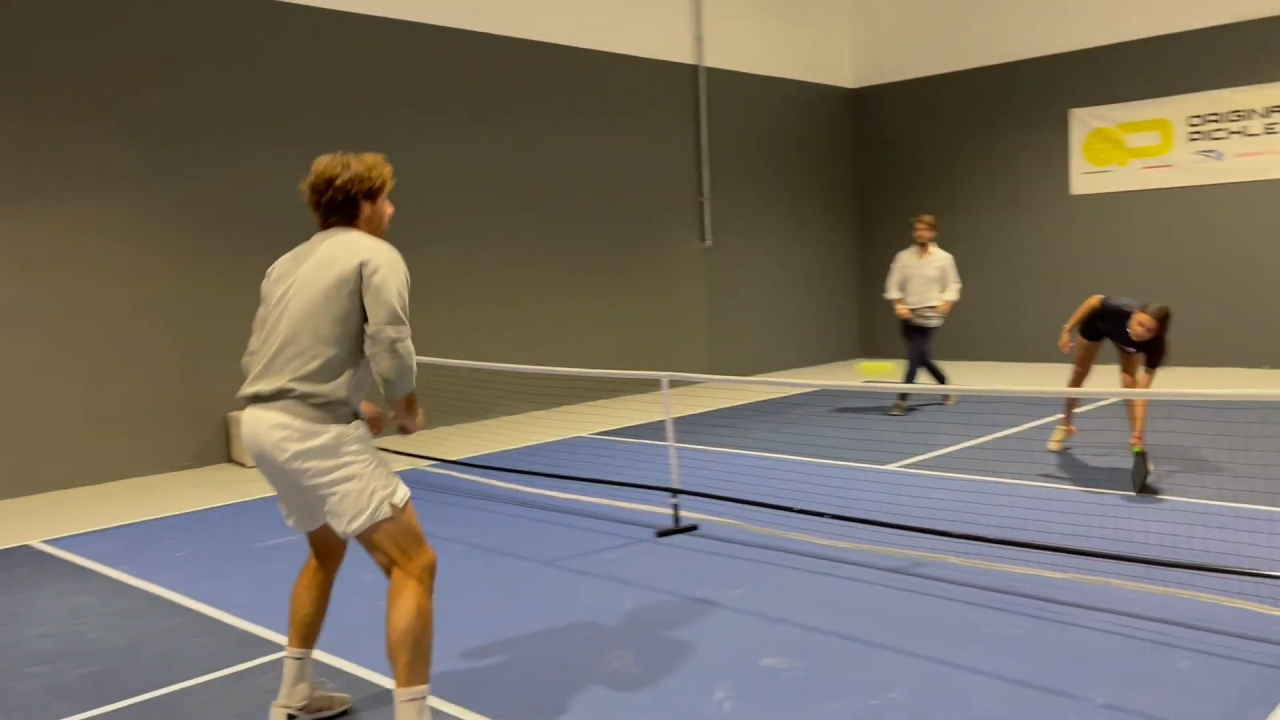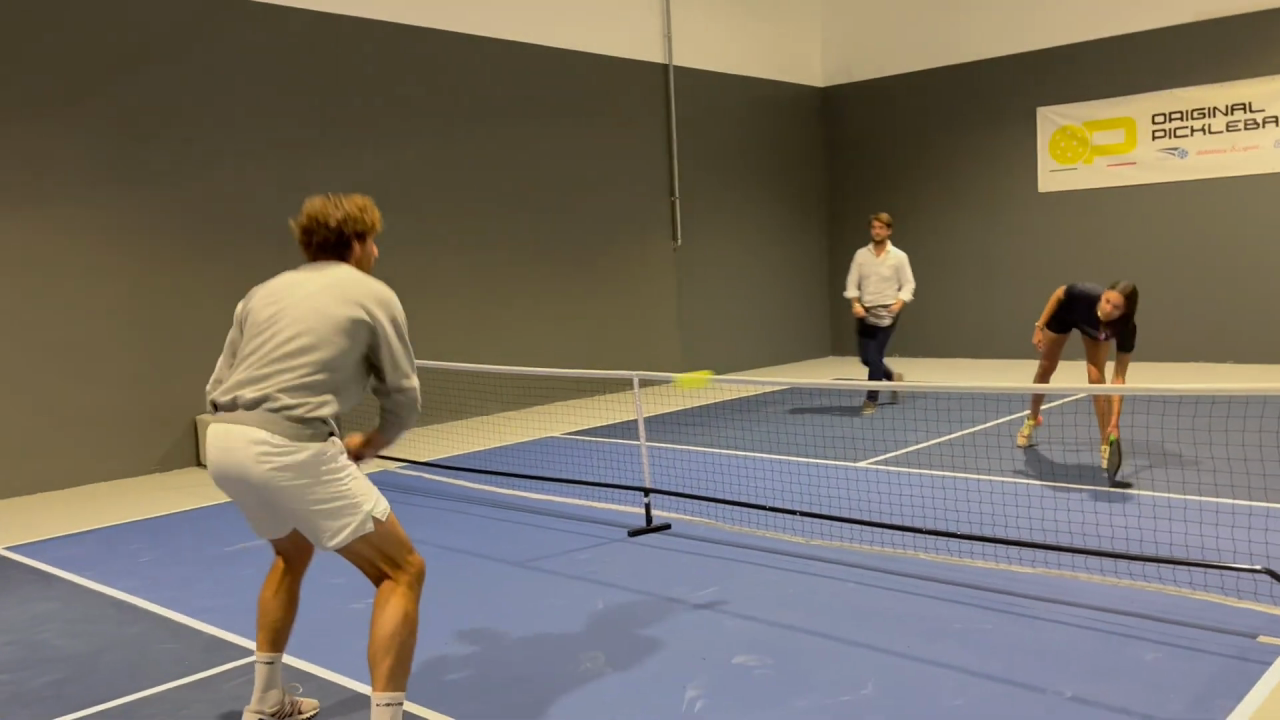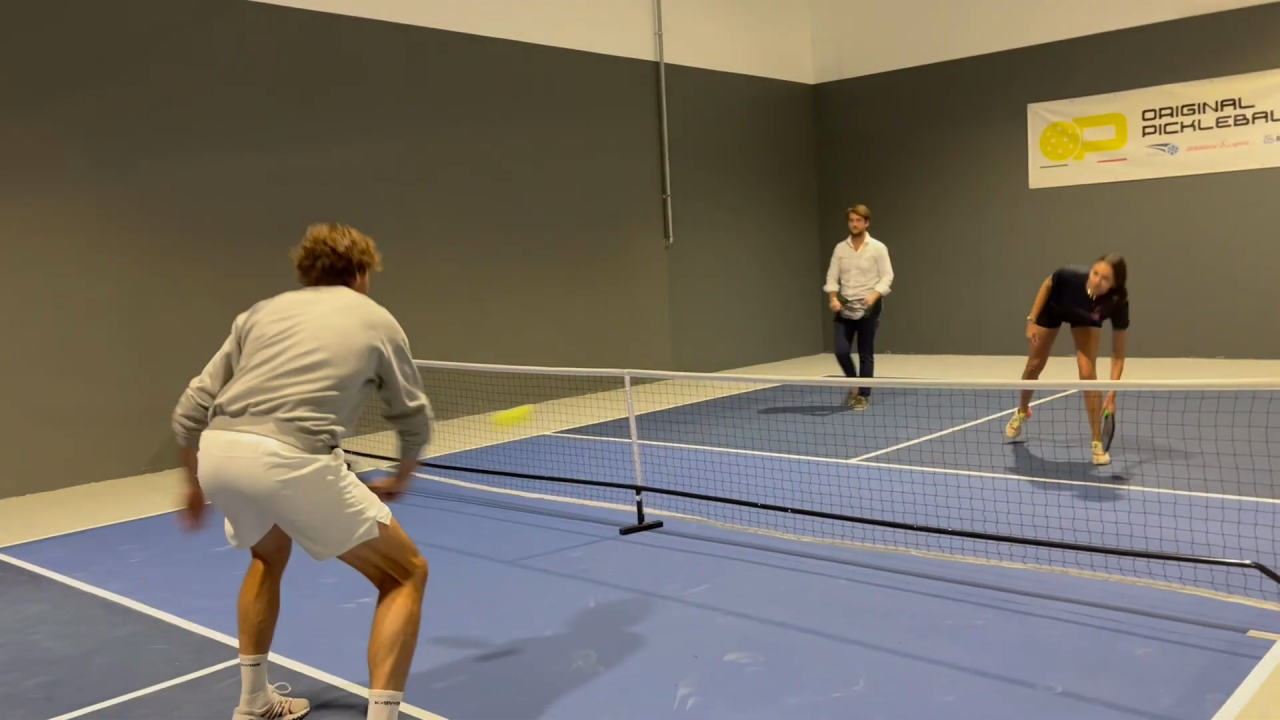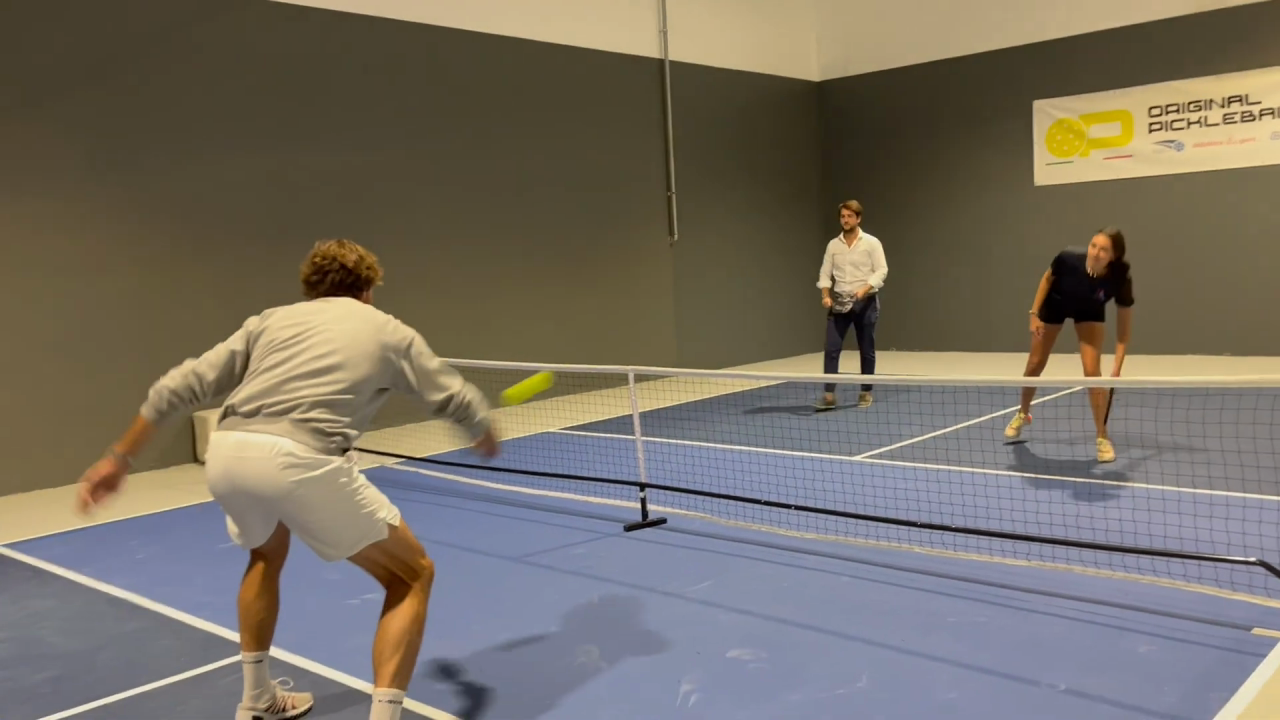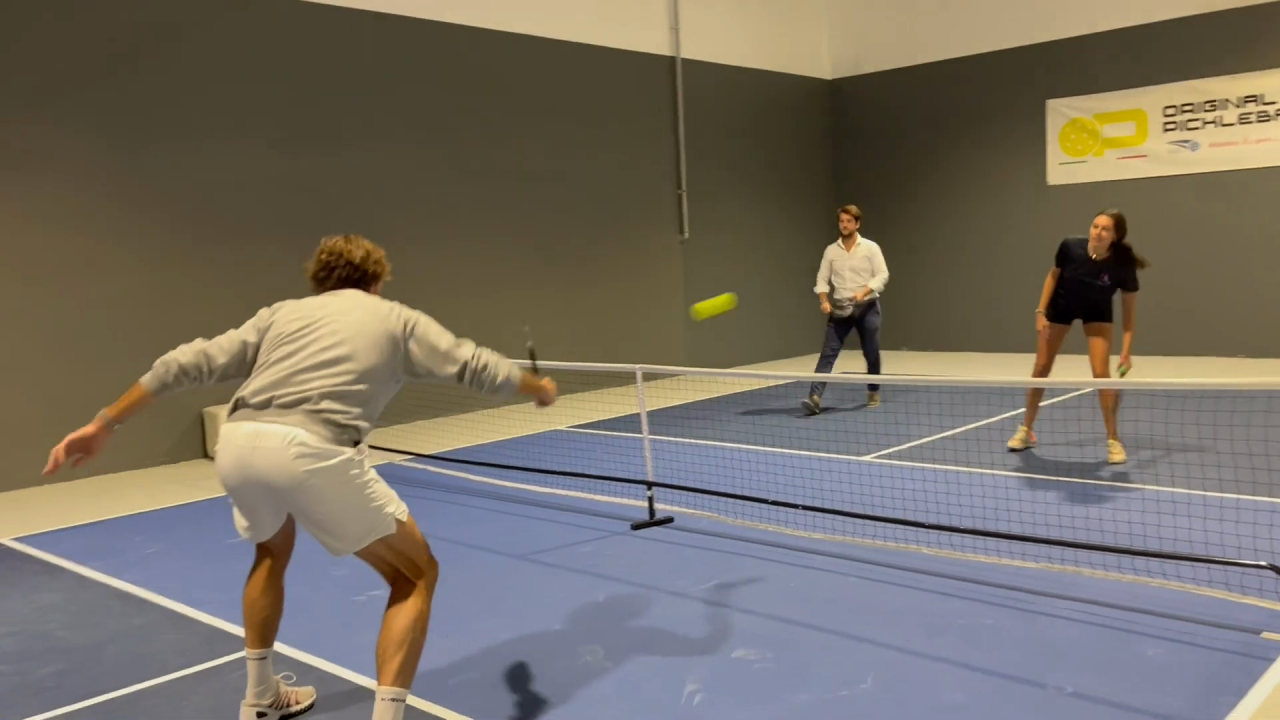
dt=0.1s
person 1, frame 1
left shoulder: (284, 266)
right shoulder: (377, 256)
right elbow: (390, 355)
right wrist: (407, 412)
left hip: (263, 424)
right hip: (316, 432)
left knee: (326, 551)
right knee: (414, 565)
person 1, frame 2
left shoulder: (263, 293)
right shoulder: (375, 294)
left elbow: (218, 392)
right elbow: (402, 400)
right wrist: (371, 443)
left hip: (224, 439)
right hip: (288, 447)
left knee: (293, 556)
right knee: (402, 574)
person 1, frame 3
left shoulder: (260, 312)
right shoulder: (377, 322)
left elbow: (193, 406)
right elbow: (414, 419)
left wrist: (194, 484)
right wrist: (401, 478)
left hip: (219, 450)
right hip: (292, 456)
left knee: (269, 556)
right knee: (407, 575)
person 1, frame 4
left shoulder: (269, 321)
right shoulder: (389, 330)
left elbow: (180, 387)
right elbow: (456, 398)
left wrist: (117, 460)
right wrist: (487, 439)
left hip: (227, 453)
right hip: (303, 460)
left knee: (267, 556)
right knee: (412, 577)
person 1, frame 5
left shoulder: (279, 314)
right shoulder: (398, 318)
left elbow: (187, 364)
right elbow: (474, 366)
left wrist: (101, 425)
right wrist: (537, 385)
left hip: (238, 443)
right hip: (315, 451)
left knee: (272, 552)
right knee: (416, 576)
person 2, frame 1
left shoulder: (1153, 346)
right shoulder: (1116, 309)
left elbow: (1142, 389)
right elbow: (1094, 301)
left wrist: (1138, 430)
right wrist: (1067, 330)
left hip: (1128, 341)
right hip: (1095, 325)
left knee: (1129, 385)
right knee: (1078, 377)
left ankle: (1137, 446)
right ankle: (1065, 425)
person 2, frame 2
left shoulder: (1125, 328)
right shoulder: (1082, 294)
left elbow: (1119, 377)
right elbow: (1060, 292)
left wrist: (1115, 416)
right wrist: (1039, 326)
left hip: (1095, 332)
right hip: (1064, 316)
left knee: (1096, 379)
right knee: (1044, 371)
left ankle: (1106, 446)
right ankle: (1032, 419)
person 2, frame 3
left shoulder: (1118, 304)
right shoulder: (1070, 276)
left elbow: (1118, 354)
right elbow: (1048, 285)
left wrist: (1112, 393)
right wrist: (1031, 320)
left hip: (1085, 322)
right hip: (1053, 310)
left knee: (1087, 373)
right knee: (1033, 367)
left ankle: (1097, 442)
right ankle: (1022, 412)
person 2, frame 4
left shoulder: (1119, 281)
right shoulder: (1067, 259)
left elbow: (1124, 325)
right elbow: (1048, 278)
left wrist: (1118, 367)
right wrist: (1034, 313)
left hip: (1089, 314)
right hip: (1054, 306)
left knee: (1092, 372)
right knee: (1034, 365)
left ankle: (1102, 438)
right ankle: (1022, 413)
person 2, frame 5
left shoulder: (1123, 265)
right shoulder: (1070, 246)
left elbow: (1129, 309)
right elbow: (1053, 276)
left wrist: (1126, 351)
right wrist: (1040, 312)
left hip: (1097, 313)
right hip: (1061, 307)
left knee: (1101, 374)
right knee: (1041, 369)
left ankle: (1113, 439)
right ankle: (1026, 430)
person 3, frame 1
left shoulder: (944, 258)
right shoulder: (902, 257)
left elbow: (953, 285)
right elbow: (893, 285)
left wrist: (946, 304)
right wrist: (898, 306)
left hip: (931, 314)
right hip: (909, 314)
left knee: (916, 356)
right knee: (922, 357)
left ankle: (902, 400)
right ankle: (945, 387)
person 3, frame 2
left shoulder: (899, 256)
right shoulder: (861, 255)
left elbow: (908, 285)
right elbow: (852, 283)
left wrist: (898, 304)
right wrist: (855, 304)
left hip: (887, 313)
right hip: (865, 313)
left knee: (874, 358)
right knee: (867, 359)
left ankle: (871, 399)
right ankle: (893, 378)
person 3, frame 3
left shoulder: (878, 248)
right shoulder: (840, 248)
left elbow: (887, 277)
right elbow: (832, 277)
left wrist: (874, 297)
right wrist: (833, 299)
left hip: (869, 307)
right hip: (846, 307)
left knee: (865, 352)
right knee: (840, 352)
left ankle: (864, 395)
person 3, frame 4
left shoulder: (872, 242)
right shoulder: (833, 245)
left elbow: (881, 271)
right elbow: (825, 273)
left wrist: (864, 289)
right wrist: (825, 295)
left hip: (865, 302)
right hip: (839, 302)
left knee: (866, 349)
right knee: (831, 348)
left ankle: (866, 391)
right ankle: (829, 395)
person 3, frame 5
left shoulder: (871, 247)
right shoulder: (831, 250)
left elbow: (882, 275)
right elbow: (822, 278)
left wrist: (864, 292)
right wrist: (824, 300)
left hip: (866, 307)
right hip: (839, 307)
left knee: (871, 354)
right knee: (828, 351)
left ankle: (873, 391)
right ankle: (815, 398)
